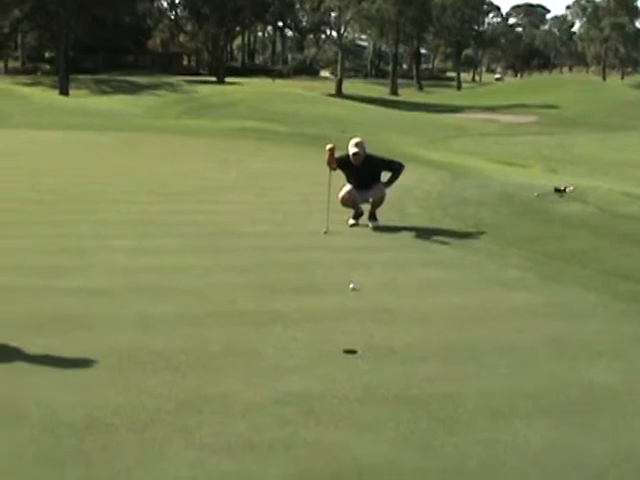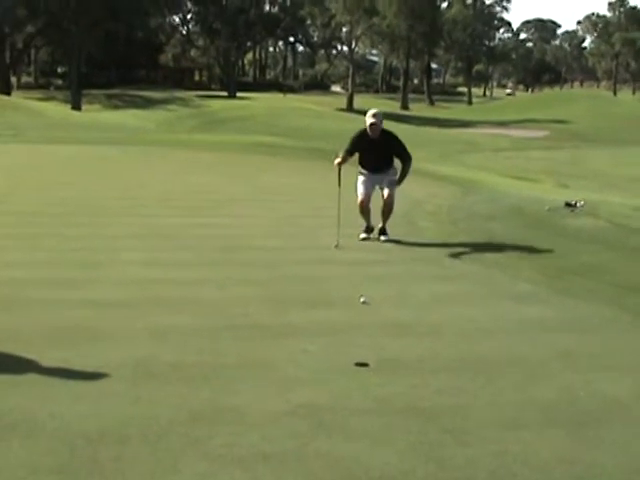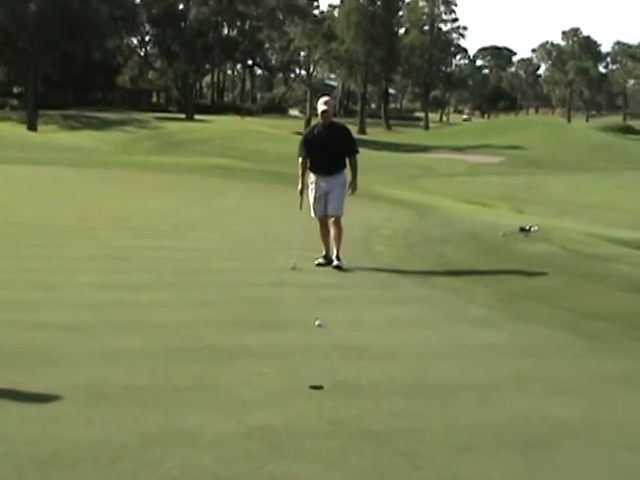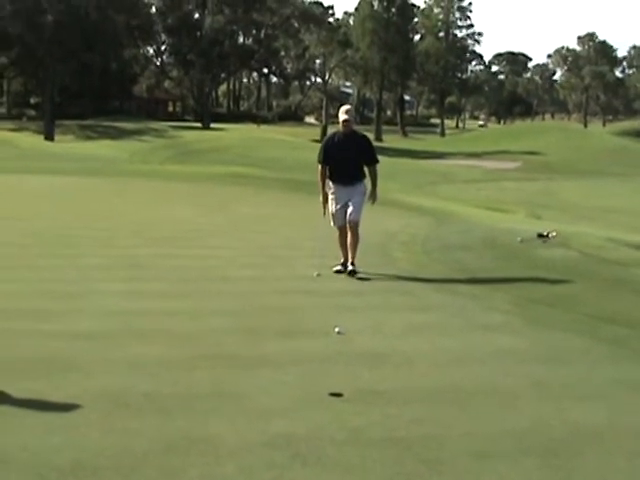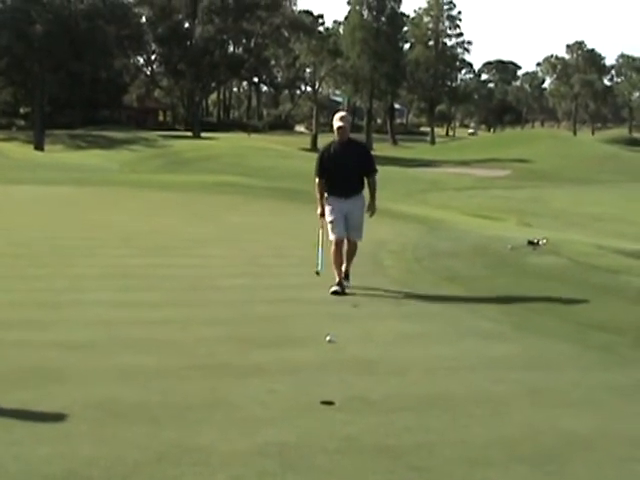
dt=1s
person 1, frame 1
left shoulder: (374, 161)
right shoulder: (345, 160)
left elbow: (399, 167)
right elbow: (332, 165)
left wrist: (387, 184)
right wrist: (330, 154)
left hip: (372, 189)
right hip: (354, 190)
left knee: (380, 193)
right knee: (343, 197)
left ankle: (372, 213)
right ankle: (358, 211)
person 1, frame 2
left shoulder: (391, 139)
right shoulder: (359, 136)
left elbow: (407, 159)
right elbow: (347, 154)
left wrist: (400, 180)
right wrist: (340, 161)
left hip: (387, 173)
right hip: (366, 173)
left knee: (388, 198)
right knee: (362, 201)
left ankle: (383, 228)
right ankle: (368, 226)
person 1, frame 3
left shoulder: (343, 131)
right shoulder: (310, 133)
left elbow: (352, 156)
right elbow: (303, 158)
left wrist: (354, 178)
right wrist: (301, 181)
left hip: (337, 179)
right hip: (317, 179)
left knee: (335, 218)
right knee: (322, 219)
left ankle: (337, 256)
right ankle: (326, 254)
person 1, frame 4
left shoulder: (363, 141)
right shoulder: (330, 141)
left elbow: (372, 166)
right elbow: (322, 167)
left wrist: (374, 188)
right wrist: (322, 191)
left hip: (357, 188)
right hip: (336, 188)
left knee: (352, 224)
right knee: (341, 227)
left ankle: (352, 263)
right ankle: (344, 261)
person 1, frame 5
left shoulder: (361, 149)
right shoulder: (326, 151)
left elbow: (371, 176)
right elbow: (319, 179)
left wrist: (373, 200)
right wrist: (320, 204)
left hip: (356, 200)
right hip: (333, 201)
left knee: (353, 240)
right knee: (337, 241)
left ankle: (346, 267)
right ankle: (339, 281)
